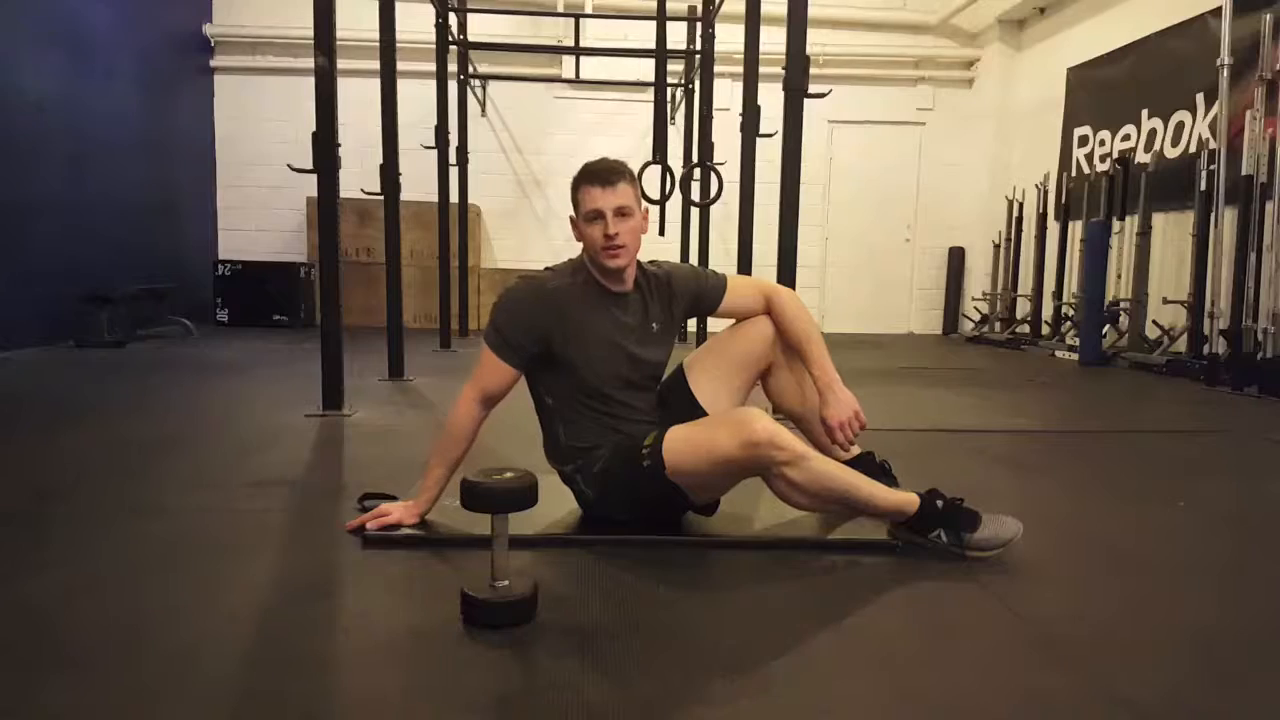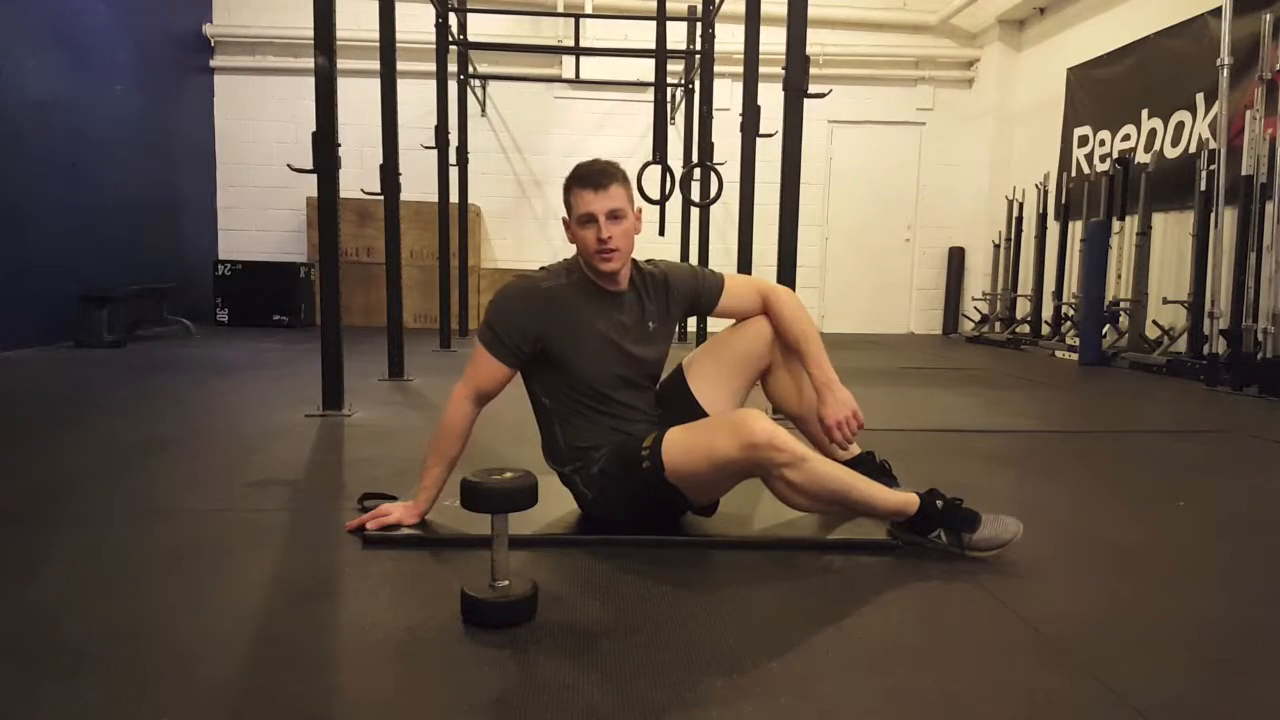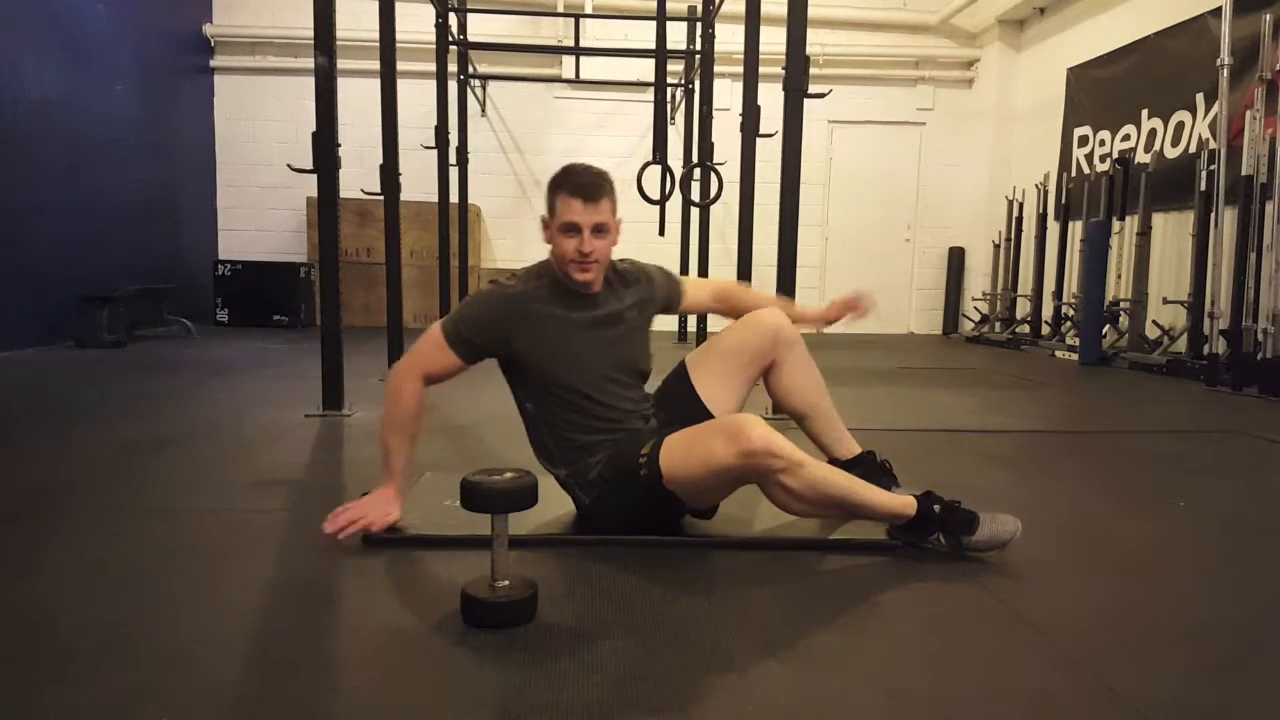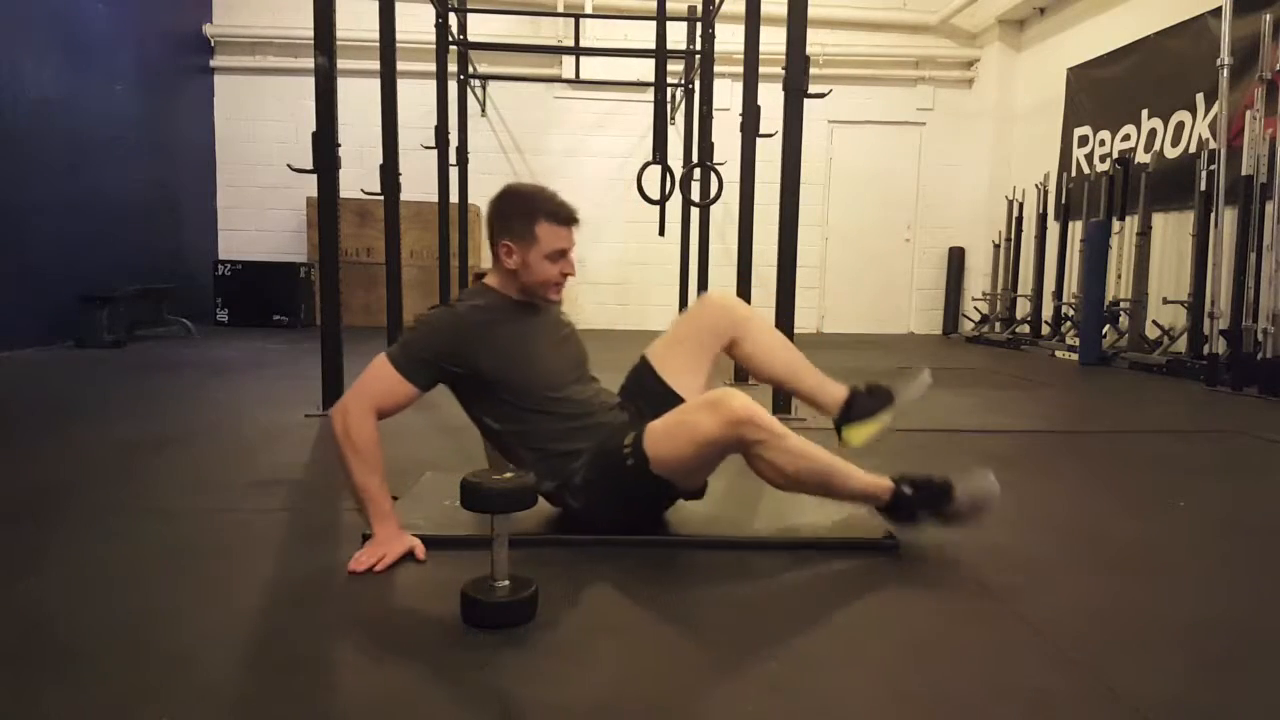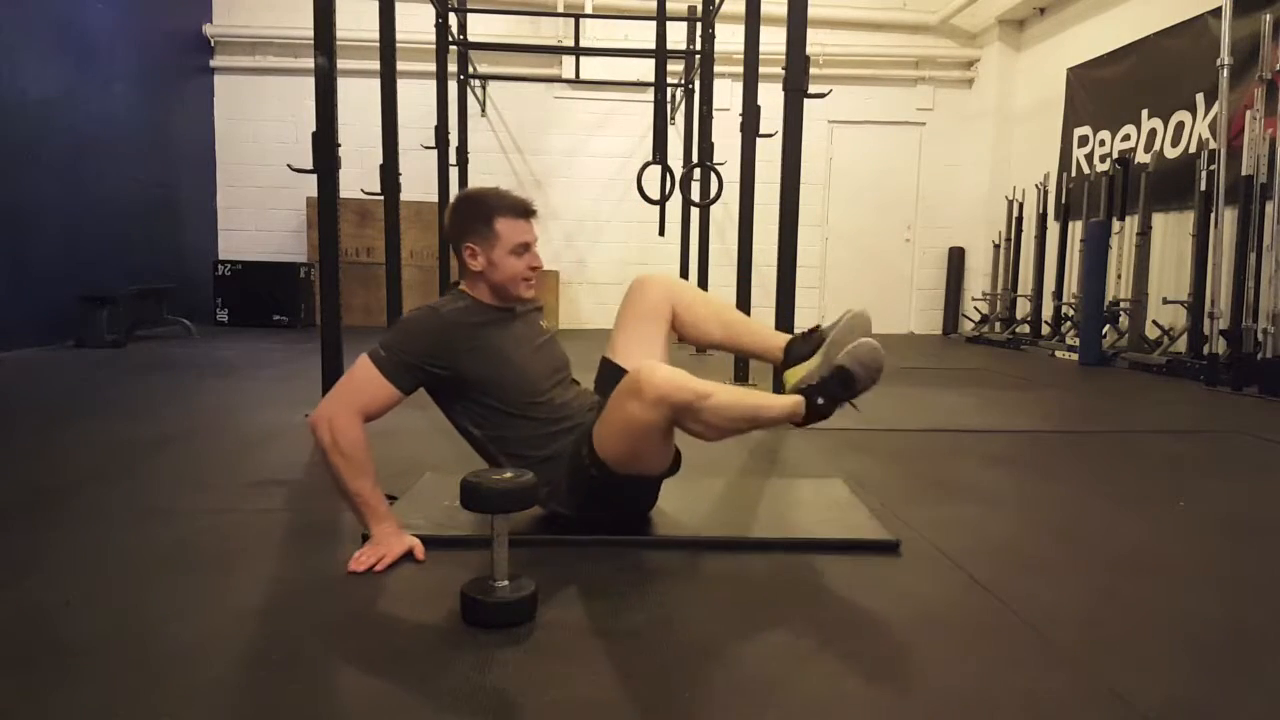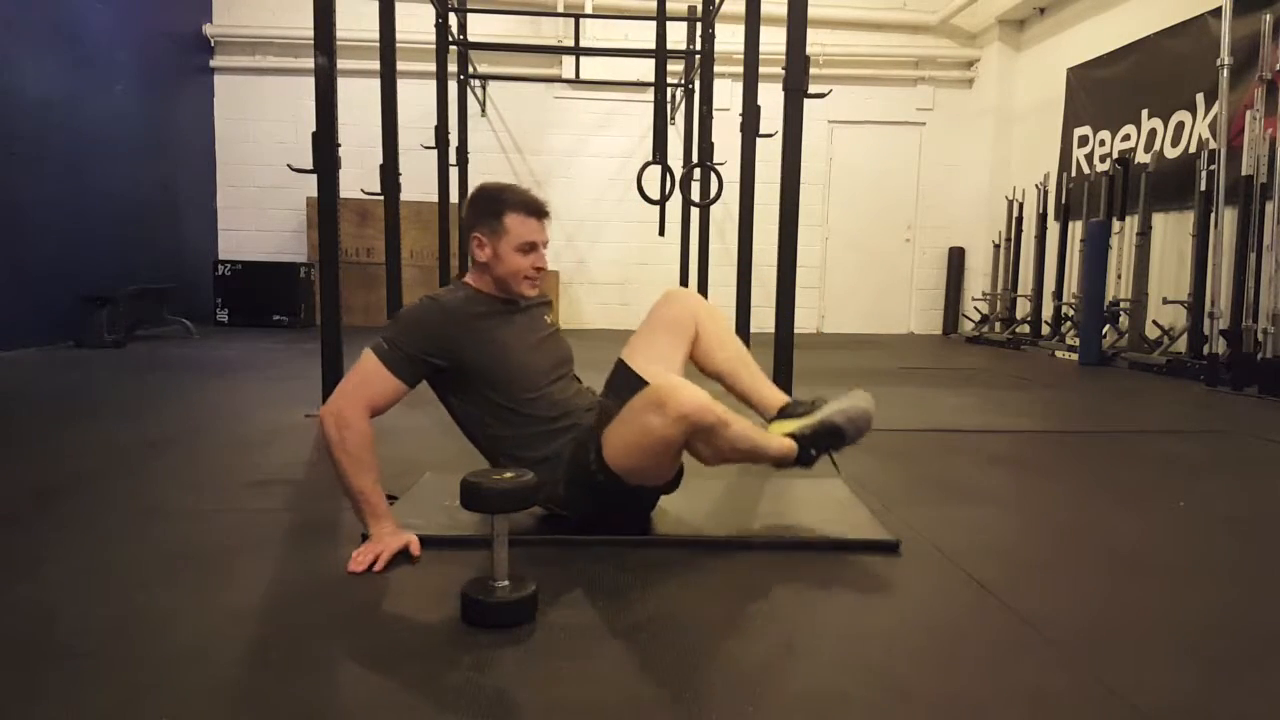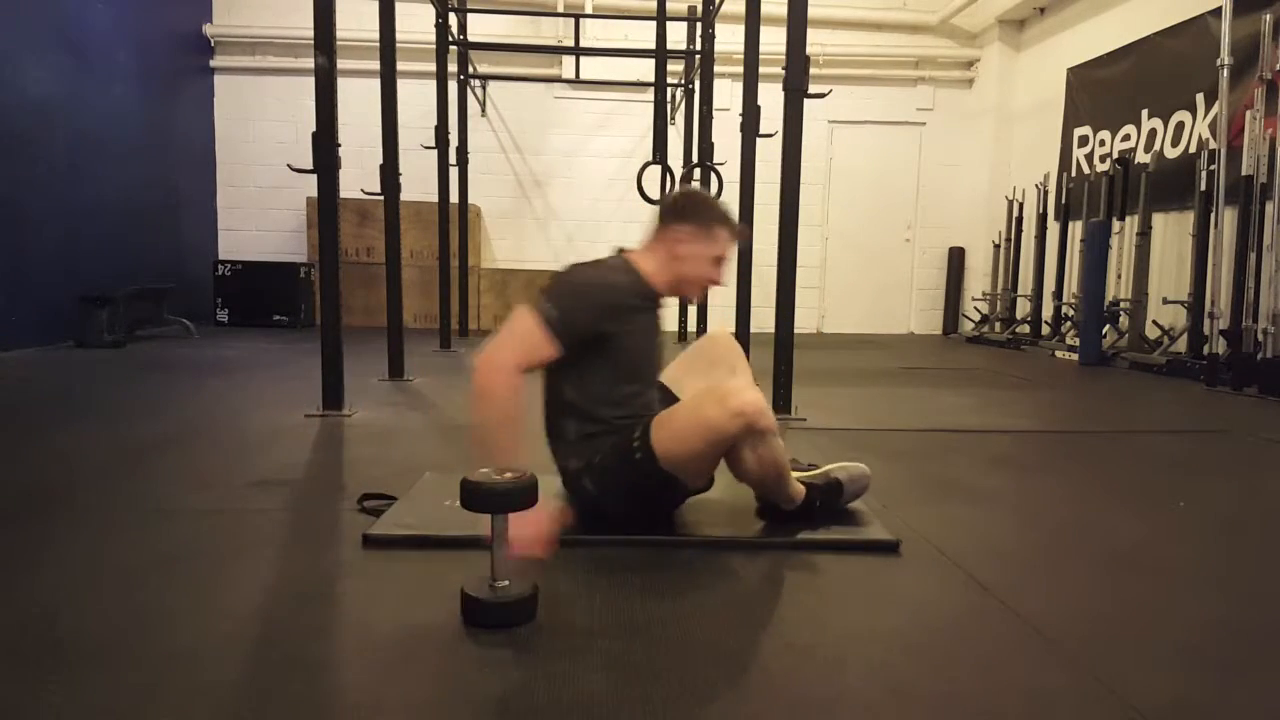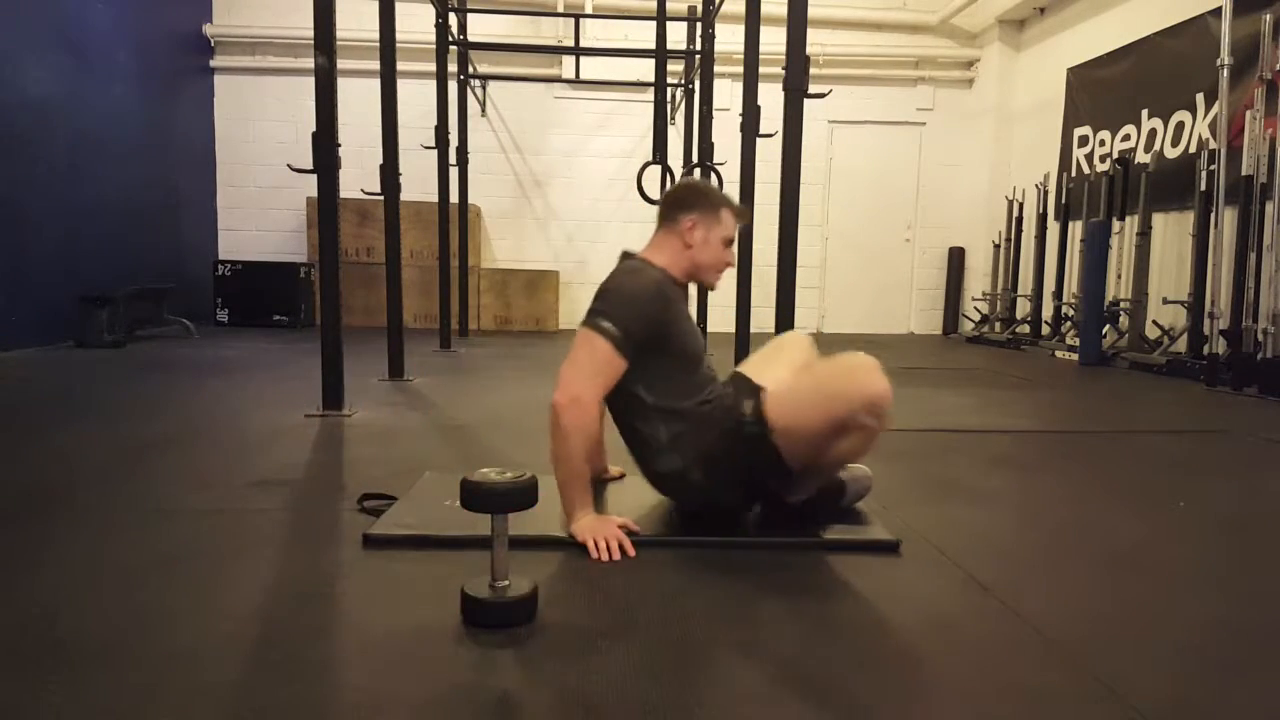
dt=0.4s
person 1, frame 1
left shoulder: (670, 284)
right shoulder: (538, 301)
left elbow: (776, 297)
right elbow: (477, 400)
left wrist: (832, 388)
right wrist: (421, 502)
left hip: (661, 437)
right hip: (611, 481)
left knee: (768, 333)
right knee: (757, 433)
left ankle: (860, 468)
right ankle: (920, 516)
person 1, frame 2
left shoulder: (665, 282)
right shoulder: (531, 301)
left elbow: (773, 296)
right elbow: (469, 397)
left wrist: (830, 387)
right wrist: (421, 502)
left hip: (658, 435)
right hip: (611, 481)
left knee: (768, 333)
right knee: (754, 434)
left ankle: (860, 469)
right ankle: (921, 516)
person 1, frame 3
left shoulder: (634, 281)
right shoulder: (508, 307)
left elbow: (717, 292)
right elbow: (409, 375)
left wrist: (809, 312)
right wrist: (391, 491)
left hip: (656, 431)
right hip: (611, 485)
left knee: (769, 327)
right knee: (751, 441)
left ankle: (862, 470)
right ankle: (919, 518)
person 1, frame 4
left shoulder: (540, 293)
right shoulder: (458, 327)
right elbow: (352, 411)
right wrist: (385, 527)
left hip: (624, 424)
right hip: (600, 484)
left knee: (720, 310)
right knee: (734, 414)
left ankle: (851, 409)
right ankle: (897, 497)
person 1, frame 5
left shoulder: (518, 305)
right shoulder: (438, 330)
right elbow: (333, 417)
right wrist: (384, 527)
left hip: (604, 430)
right hip: (587, 483)
left knee: (655, 290)
right knee: (653, 382)
left ankle: (796, 357)
right ankle: (806, 403)
person 1, frame 6
left shoulder: (528, 300)
right shoulder: (440, 320)
right elbow: (343, 411)
right wrist: (382, 526)
left hip: (605, 428)
right hip: (583, 484)
left knee: (682, 305)
right knee: (675, 397)
left ankle: (785, 414)
right ankle: (792, 448)
person 1, frame 7
left shoulder: (639, 290)
right shoulder: (602, 288)
right elbow: (493, 367)
left hip: (638, 442)
right hip: (610, 483)
left knee: (720, 346)
right knee: (740, 402)
left ankle: (782, 473)
right ankle: (796, 500)
person 1, frame 8
left shoulder: (656, 284)
right shoulder: (639, 291)
right elbow: (571, 399)
left wrist: (595, 467)
right wrist: (582, 516)
right hip: (710, 466)
left knee: (797, 346)
right knee: (866, 381)
left ankle: (799, 472)
right ankle: (798, 493)
